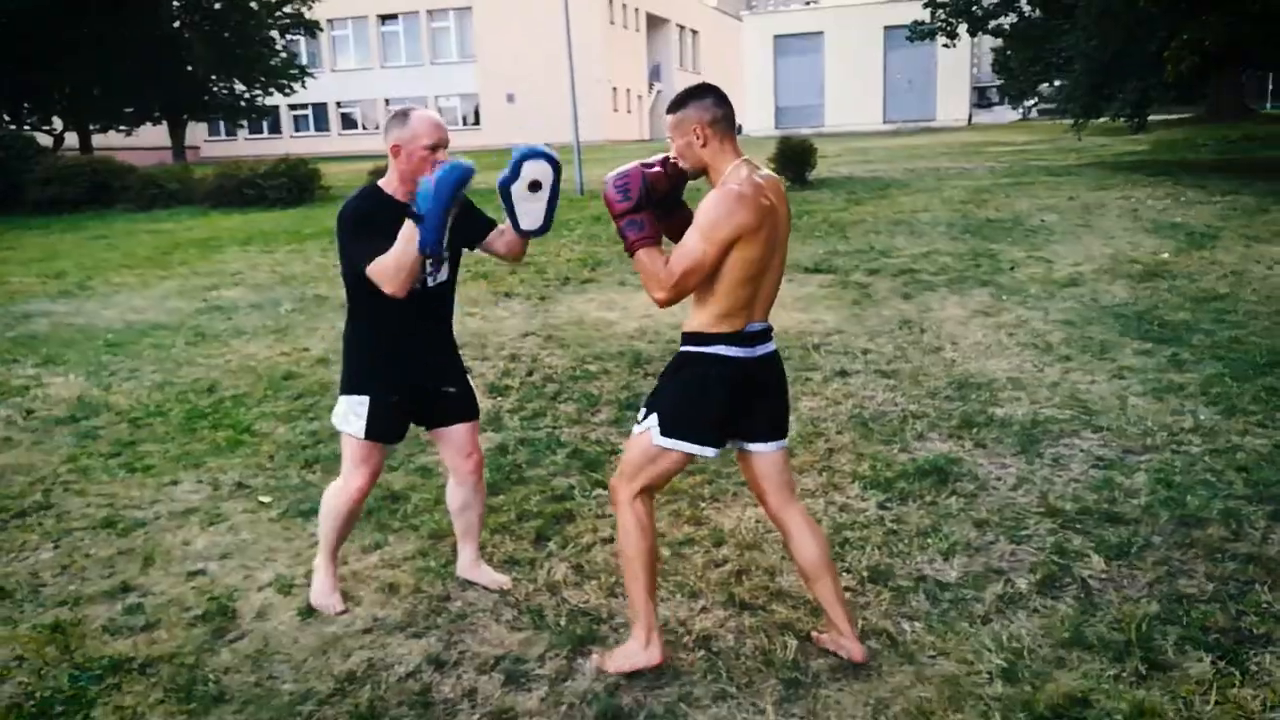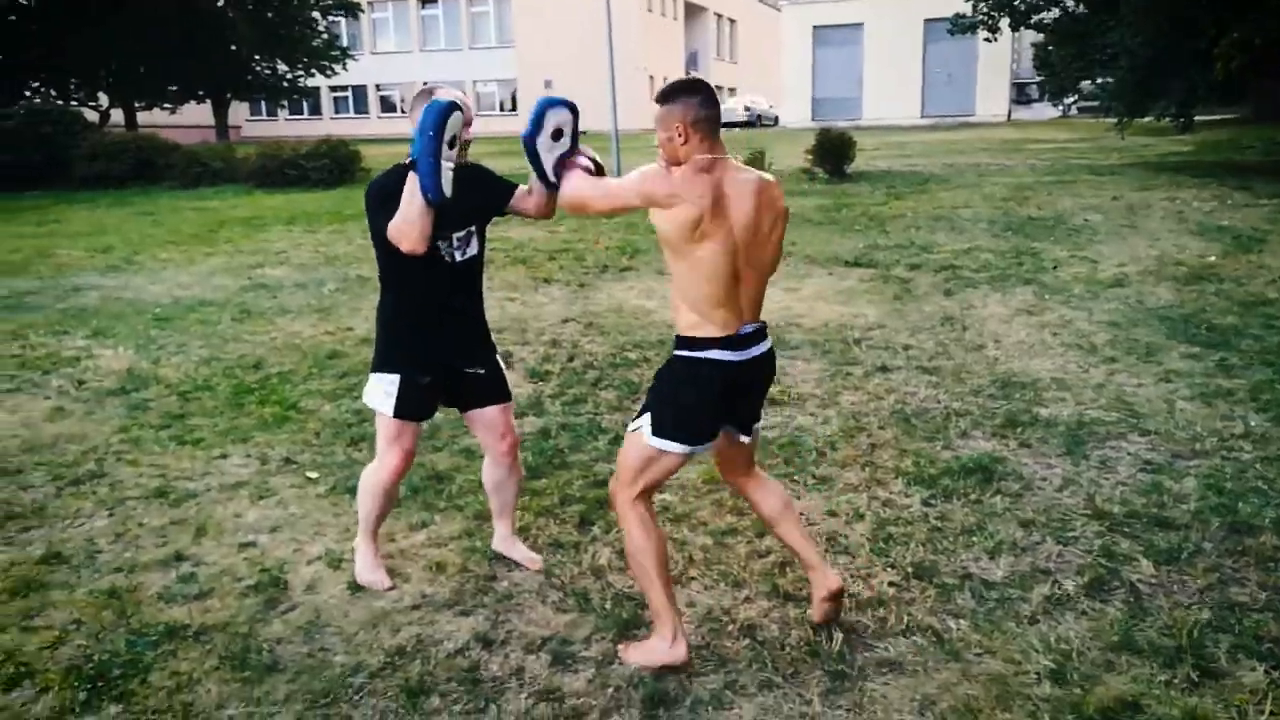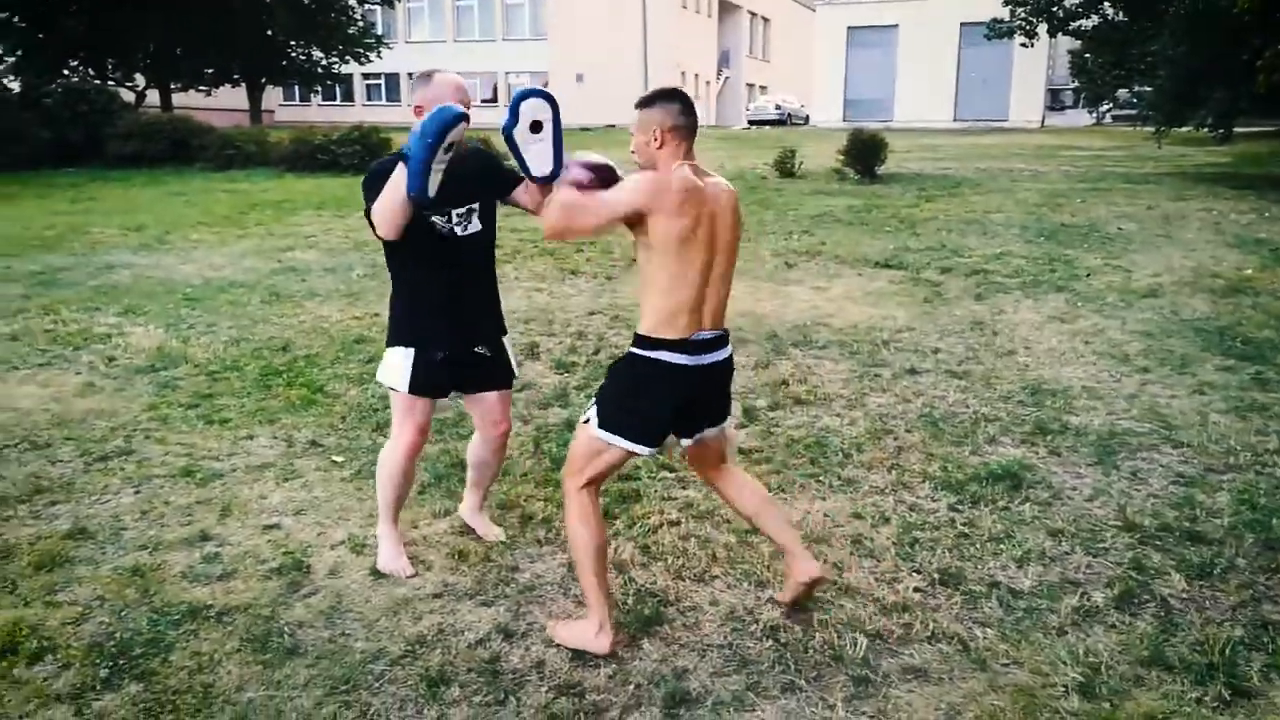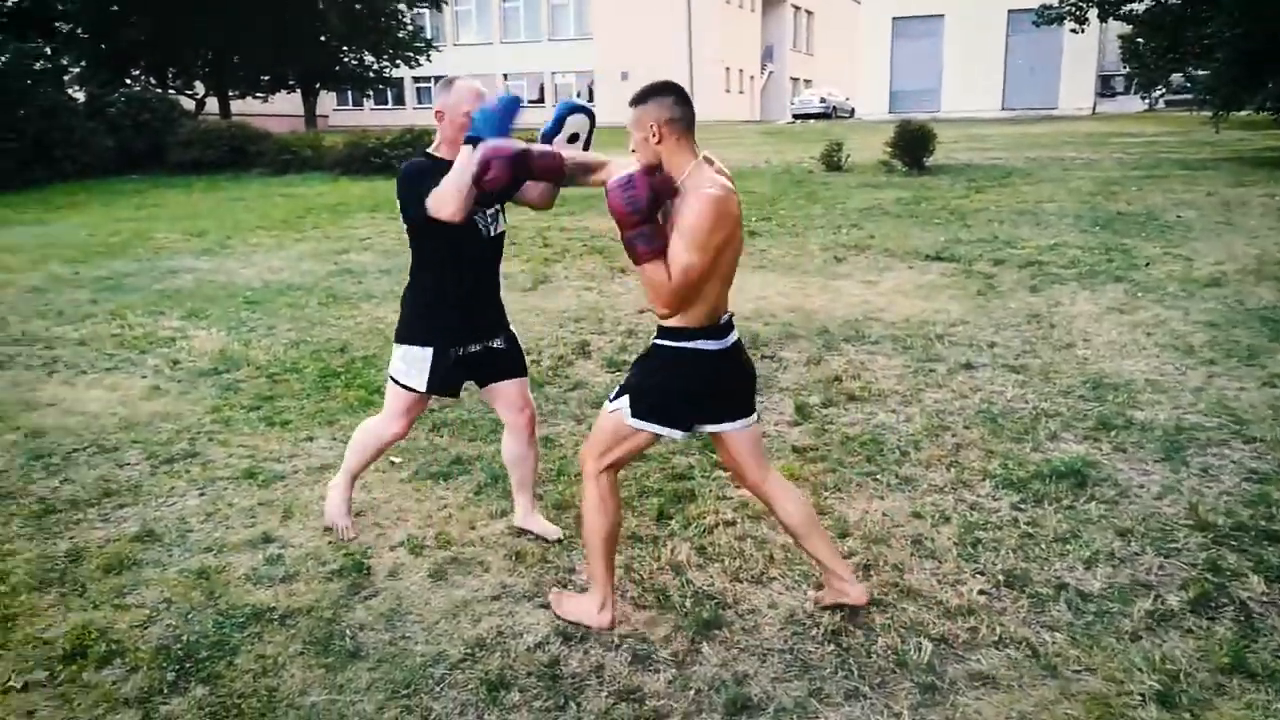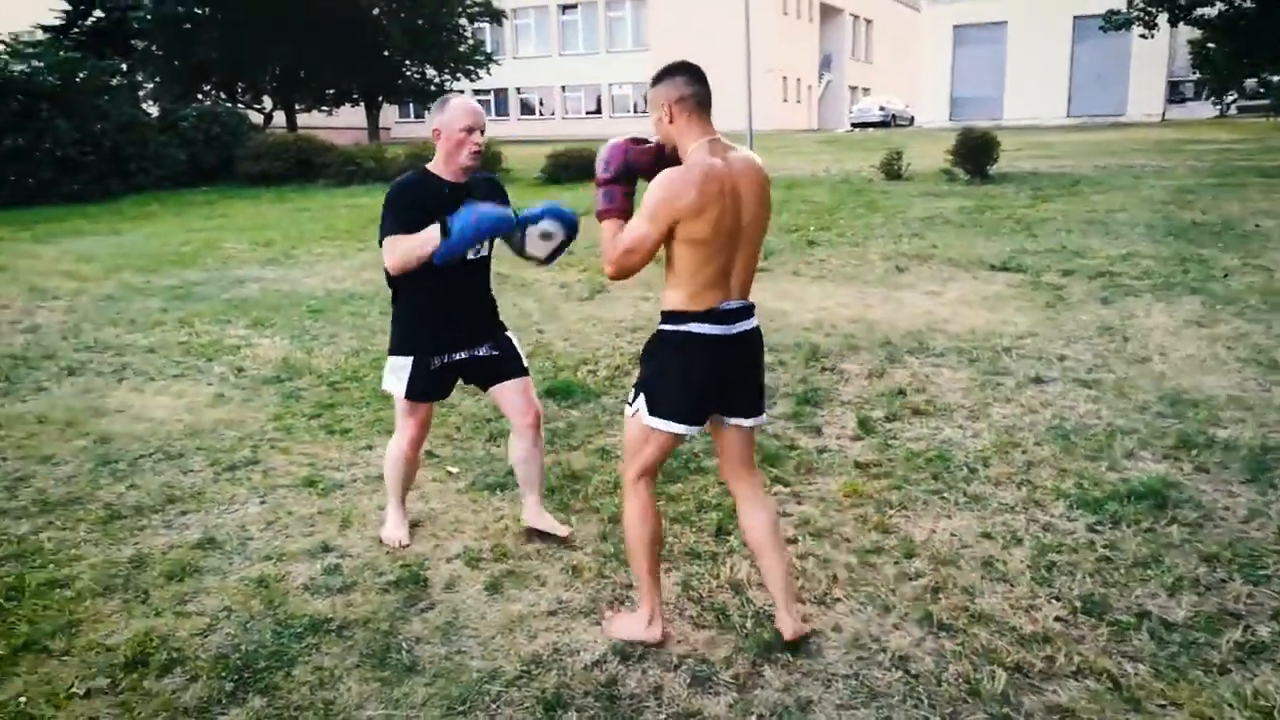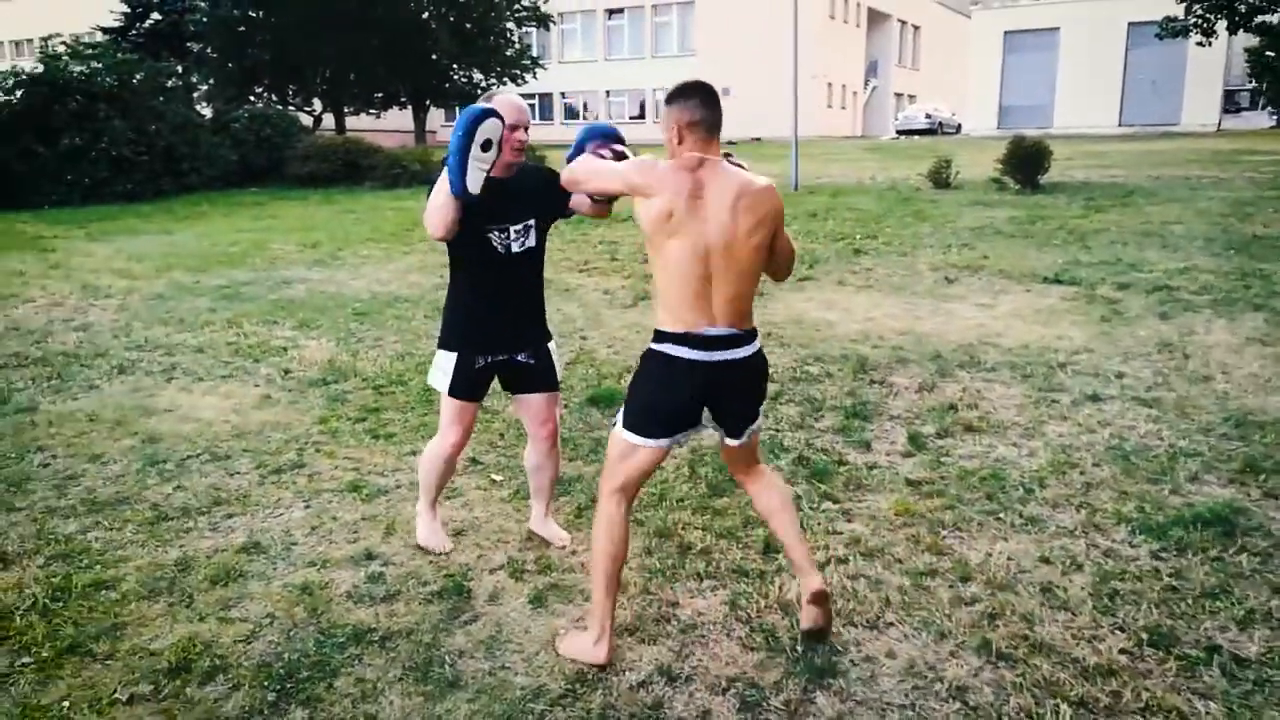
dt=0.3s
person 1, frame 1
left shoulder: (730, 198)
right shoulder: (770, 185)
left elbow: (665, 288)
left wrist: (629, 212)
right wrist: (662, 204)
left hip: (708, 366)
right hip: (759, 360)
left knee: (630, 489)
right knee: (783, 502)
left ankle: (644, 639)
right ankle: (846, 634)
person 1, frame 2
left shoulder: (671, 186)
right shoulder: (768, 191)
left elbow: (575, 200)
left wrist: (575, 165)
left hip: (701, 367)
right hip: (754, 355)
left knee: (628, 492)
right knee: (742, 473)
left ankle: (667, 637)
right ankle: (822, 575)
person 1, frame 3
left shoulder: (659, 186)
right shoulder: (724, 193)
left elbow: (557, 222)
left wrist: (572, 180)
right wrist: (622, 200)
left hip: (658, 369)
right hip: (713, 362)
left knee: (579, 481)
right knee: (715, 466)
left ankle: (597, 623)
right ankle: (801, 562)
person 1, frame 4
left shoulder: (704, 201)
right shoulder: (701, 174)
left elbow: (667, 300)
right elbow: (605, 169)
left wrist: (636, 224)
left hip: (680, 359)
right hip: (722, 353)
left knee: (596, 463)
right knee: (759, 475)
left ankle: (598, 601)
right ankle: (844, 580)
person 1, frame 5
left shoulder: (676, 182)
right shoulder: (753, 168)
left elbow: (616, 264)
left wrist: (612, 188)
left hip: (687, 344)
right hip: (742, 338)
left knee: (636, 474)
right knee: (744, 481)
left ankle: (647, 615)
right ankle: (788, 614)
person 1, frame 6
left shoulder: (655, 177)
right shoulder: (763, 192)
left elbow: (574, 176)
right elbow: (782, 268)
left wrist: (603, 154)
left hip: (675, 362)
right hip: (740, 360)
left knee: (615, 491)
right knee: (748, 468)
left ankle: (595, 636)
right ankle: (807, 577)
person 2, frame 1
left shoulder: (447, 203)
right shoulder: (361, 212)
left elbow: (509, 248)
right elbow: (395, 282)
right wrist: (419, 216)
left hip: (438, 361)
right hip: (376, 370)
left knee: (468, 461)
right knee: (358, 478)
left ankle: (469, 559)
right ankle: (324, 567)
person 2, frame 2
left shoulder: (472, 180)
right shoulder: (386, 189)
left elbow: (539, 206)
right elbow: (412, 242)
right wrist: (424, 167)
left hip: (469, 343)
right hip: (407, 350)
left knee: (503, 442)
right knee: (394, 458)
left ankle: (504, 535)
right ankle: (365, 547)
person 2, frame 3
left shoulder: (480, 164)
right shoulder: (389, 172)
left elbow: (538, 200)
right elbow: (388, 228)
right wrist: (416, 157)
left hip: (482, 325)
right hip: (420, 330)
left knee: (496, 428)
right knee: (408, 439)
left ankle: (472, 507)
right ankle: (388, 534)
person 2, frame 4
left shoulder: (489, 161)
right shoulder: (416, 174)
left elbow: (543, 198)
right elbow: (450, 209)
right wrist: (472, 147)
left hip: (488, 322)
right hip: (431, 327)
left knee: (522, 415)
right knee: (395, 423)
left ankle: (525, 510)
right ankle: (341, 486)
person 2, frame 5
left shoulder: (488, 188)
right shoulder: (407, 192)
right elbow: (395, 261)
right wrist: (448, 230)
left hip: (484, 330)
right hip: (422, 337)
left knee: (528, 415)
right knee: (411, 433)
left ankle: (533, 507)
right ankle: (395, 510)
person 2, frame 6
left shoulder: (537, 181)
right shoulder: (456, 183)
left elbow: (598, 207)
right elbow: (438, 229)
right wrist: (460, 161)
left hip: (528, 333)
right hip: (469, 336)
left knee: (545, 429)
right knee: (453, 436)
left ankle: (541, 515)
right ankle: (426, 511)
